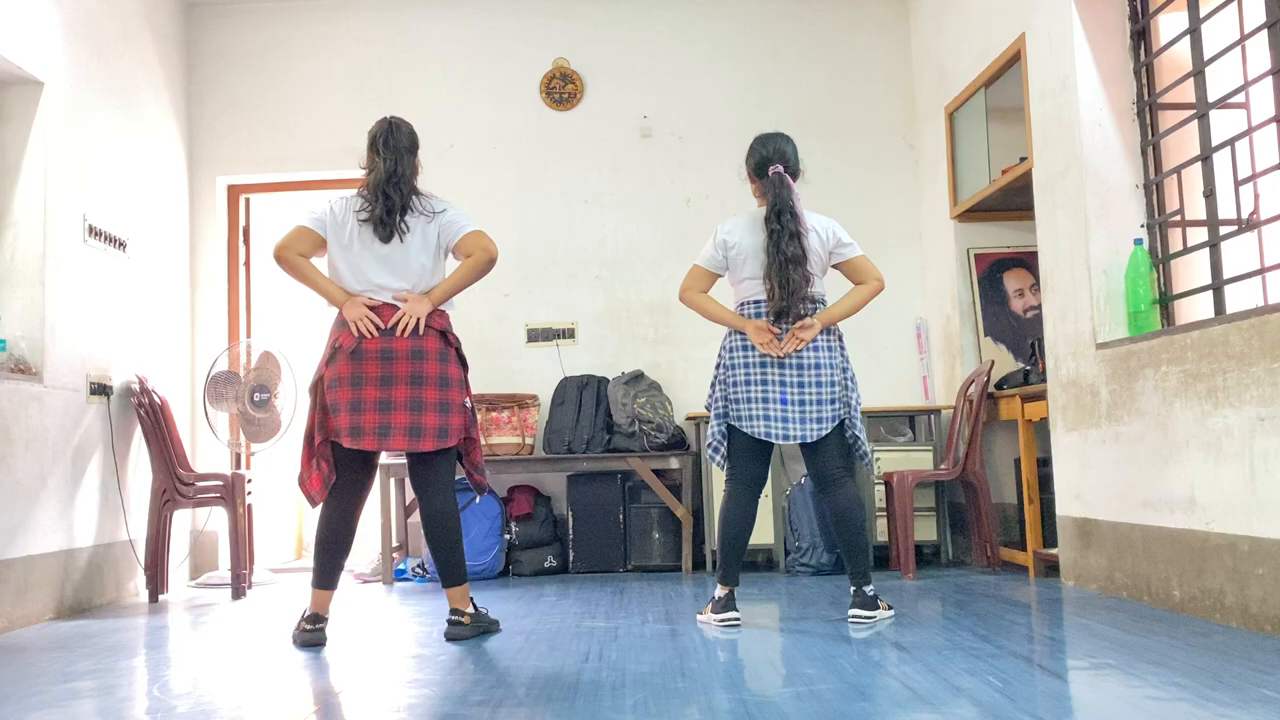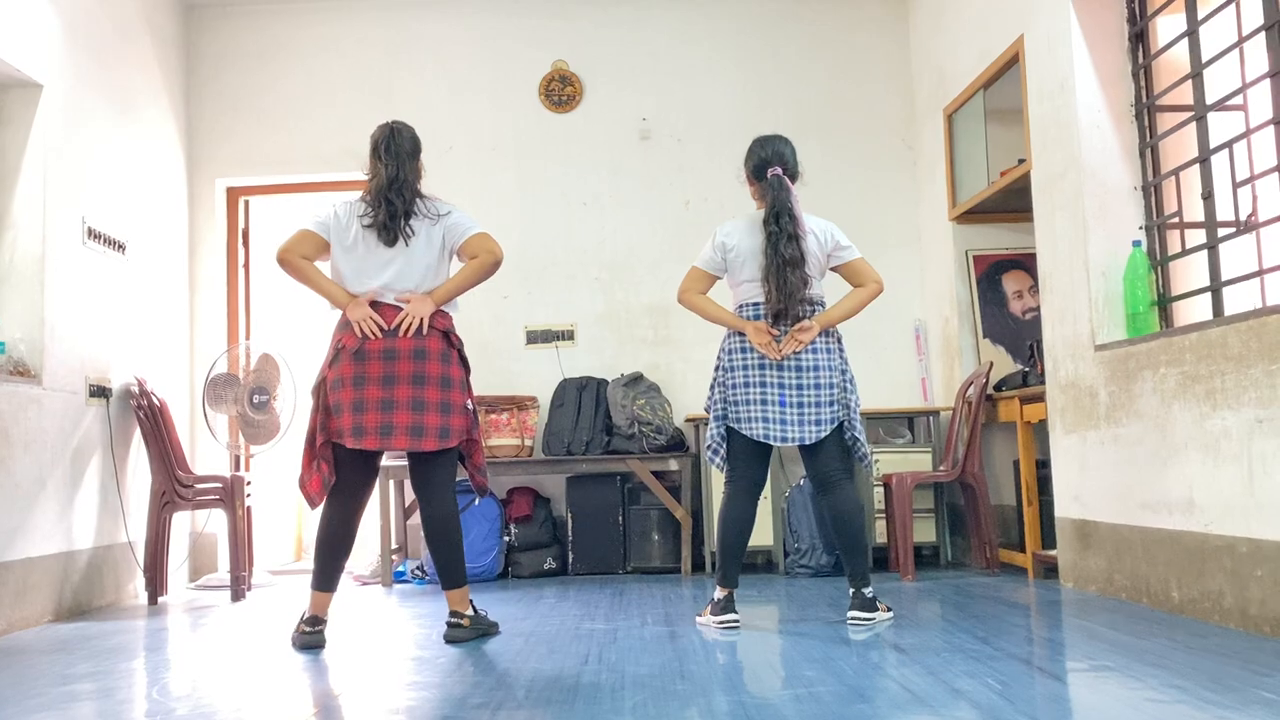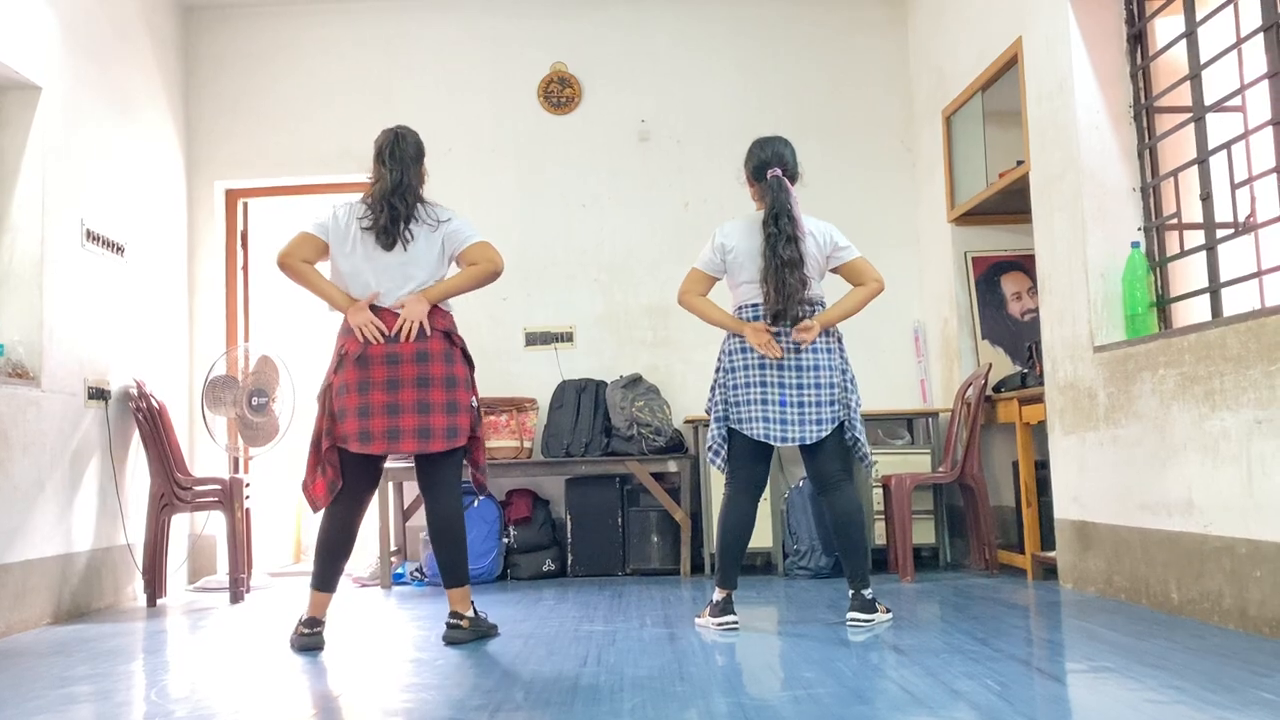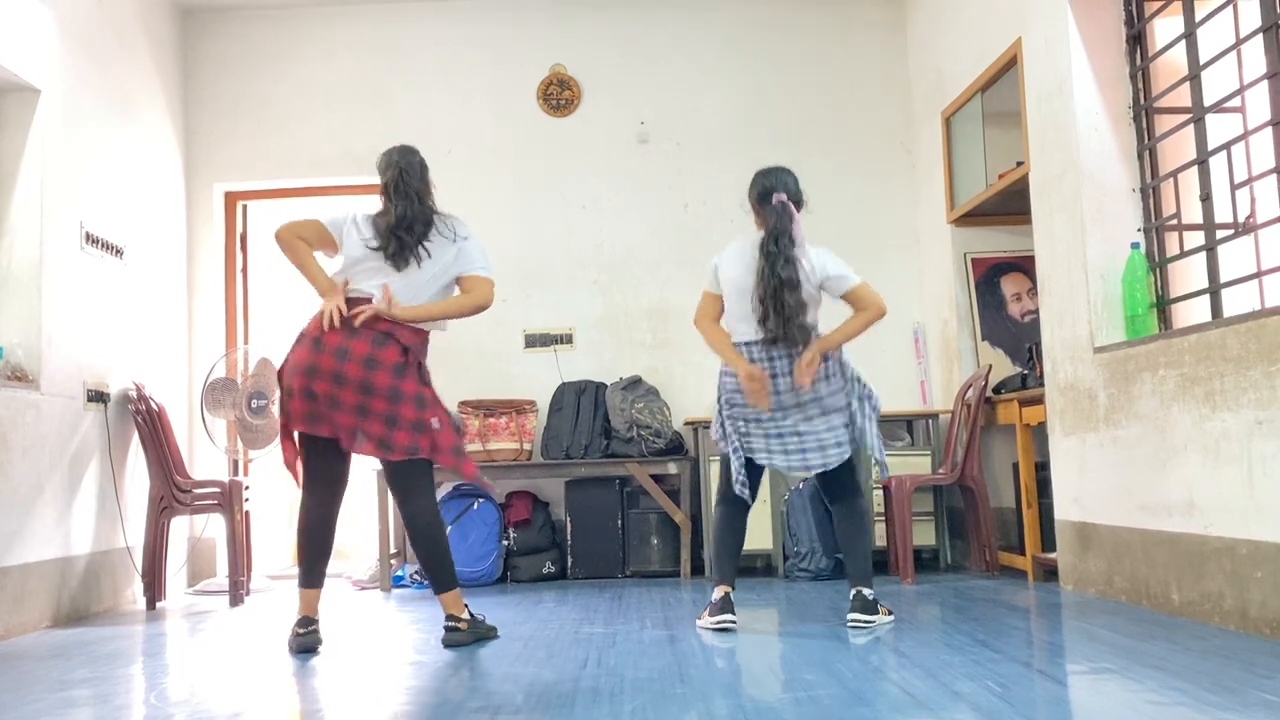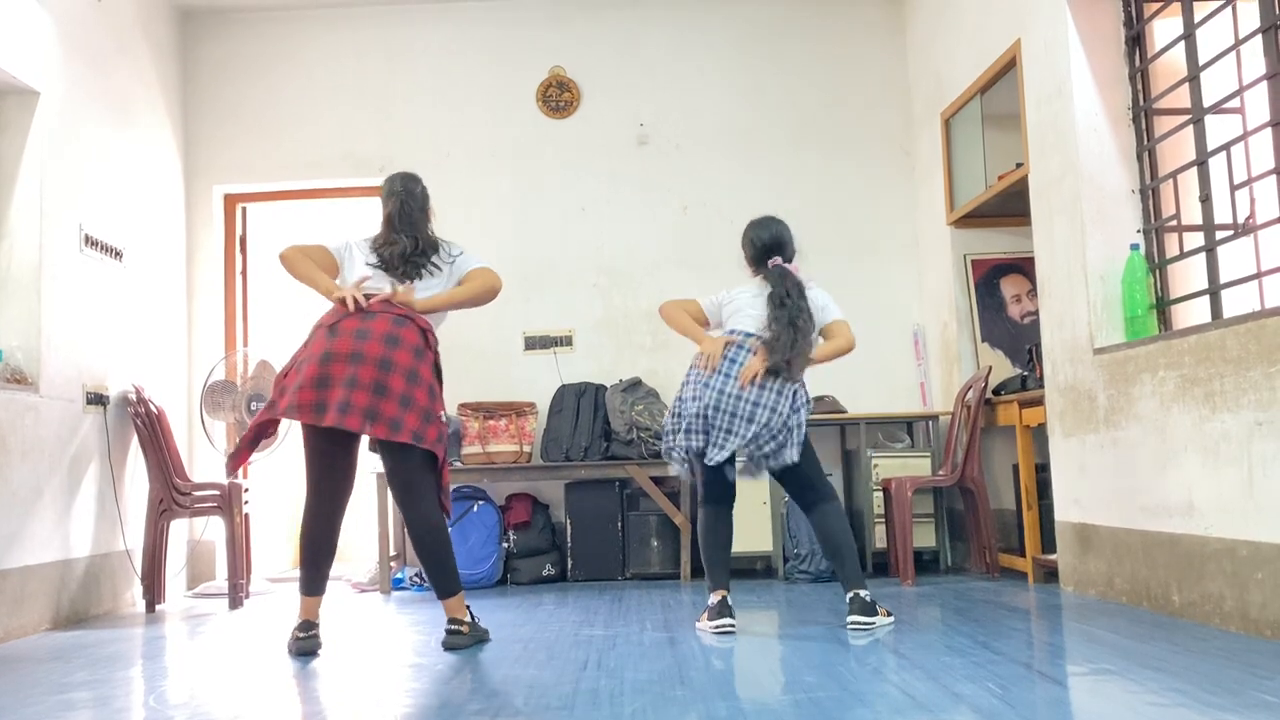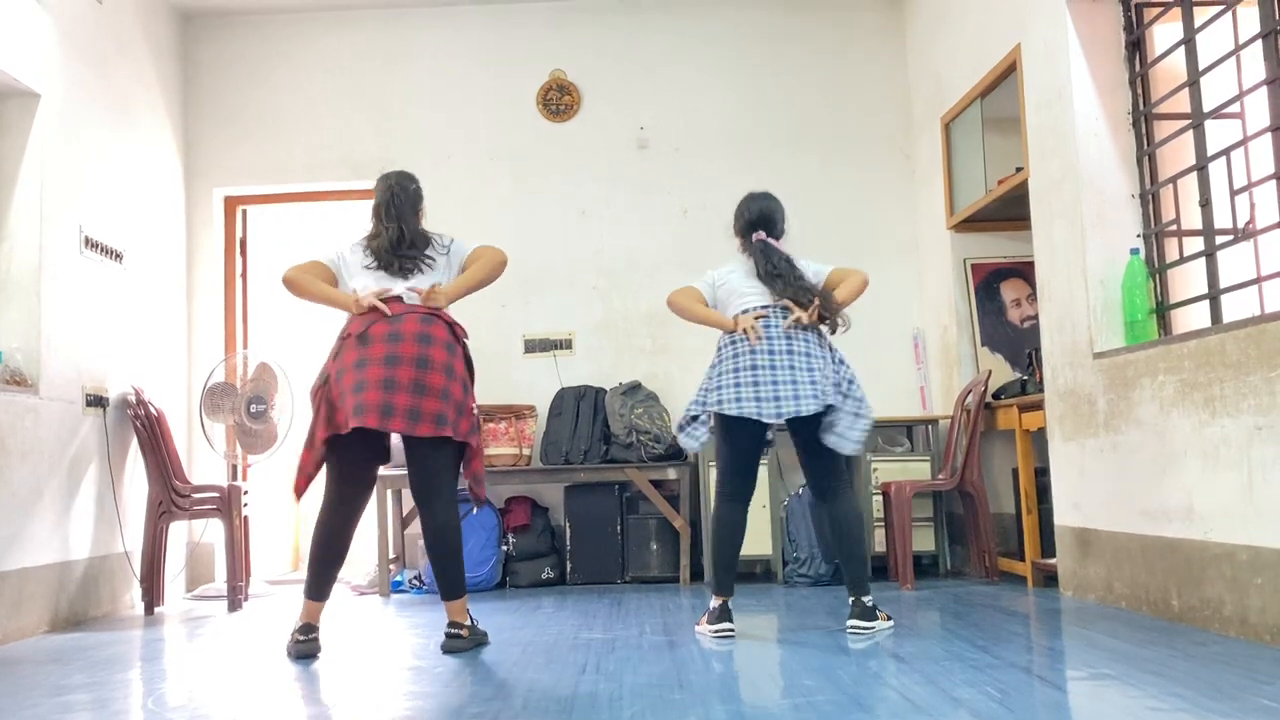
dt=0.3s
person 1, frame 1
left shoulder: (339, 211)
right shoulder: (437, 214)
left elbow: (286, 251)
right elbow: (485, 253)
left wrist: (342, 299)
right wrist: (431, 299)
left hip: (357, 353)
right hip: (423, 352)
left knee: (344, 488)
right knee: (434, 488)
left ankle: (316, 616)
right ankle: (461, 610)
person 1, frame 2
left shoulder: (343, 216)
right shoulder: (442, 216)
left elbow: (289, 255)
right elbow: (490, 255)
left wrist: (345, 300)
right wrist: (435, 298)
left hip: (360, 356)
right hip: (426, 355)
left knee: (346, 490)
right knee: (436, 490)
left ankle: (314, 618)
right ankle: (460, 611)
person 1, frame 3
left shoulder: (344, 217)
right shoulder: (443, 221)
left elbow: (289, 258)
right elbow: (491, 264)
left wrist: (346, 303)
right wrist: (427, 296)
left hip: (363, 358)
right hip: (429, 357)
left knee: (348, 492)
right knee: (441, 491)
left ankle: (312, 619)
right ankle: (461, 614)
person 1, frame 4
left shoulder: (358, 225)
right shoulder: (455, 236)
left elbow: (288, 233)
right elbow: (481, 296)
left wrist: (328, 290)
right wrist: (403, 312)
left hip: (326, 351)
right hip: (391, 362)
left knee: (321, 490)
right knee: (415, 496)
left ankle: (306, 620)
right ankle: (457, 616)
person 1, frame 5
left shoulder: (356, 250)
right shoulder: (449, 258)
left elbow: (291, 255)
right elbow: (490, 283)
left wrist: (334, 290)
right wrist: (422, 303)
left hip: (335, 347)
right hip: (401, 352)
left knee: (325, 496)
right knee: (418, 496)
left ankle: (306, 624)
right ankle: (458, 618)
person 1, frame 6
left shoulder: (350, 255)
right shoulder: (444, 249)
left elbow: (293, 276)
right elbow: (495, 258)
left wrist: (350, 301)
right wrist: (446, 296)
left hip: (364, 353)
right hip: (430, 349)
left knee: (343, 498)
right knee: (436, 496)
left ankle: (307, 626)
right ankle: (458, 622)
person 2, frame 1
left shoulder: (732, 232)
right shoulder: (823, 228)
left elbow: (690, 292)
right elbow: (873, 281)
left wrist: (745, 326)
right wrist: (819, 322)
left hip: (750, 361)
right hip: (815, 358)
left knee: (743, 482)
right knee: (836, 478)
left ankle: (724, 596)
right ankle: (863, 593)
person 2, frame 2
left shoulder: (730, 234)
right shoulder: (821, 231)
left elbow: (688, 293)
right elbow: (871, 283)
left wrist: (745, 327)
right wrist: (817, 324)
left hip: (748, 364)
right hip: (815, 362)
left knee: (743, 484)
right knee: (835, 480)
left ankle: (724, 597)
right ankle: (862, 594)
person 2, frame 3
left shoulder: (729, 234)
right shoulder: (819, 232)
left elbow: (689, 295)
right elbow: (872, 283)
left wrist: (744, 329)
right wrist: (821, 323)
left hip: (750, 364)
right hip: (813, 360)
left knee: (742, 487)
right knee: (836, 483)
left ankle: (722, 600)
right ankle: (862, 597)
person 2, frame 4
left shoulder: (730, 257)
right shoulder: (815, 260)
left elbow: (706, 321)
right elbow: (875, 307)
left wrist: (739, 365)
right wrist: (820, 348)
left hip: (748, 392)
right hip: (811, 388)
left knee: (732, 497)
right knee: (846, 493)
left ankle: (721, 598)
right ankle: (863, 596)
person 2, frame 5
left shoulder: (732, 296)
right shoulder: (812, 296)
left elbow: (669, 309)
right elbow: (844, 340)
left wrist: (705, 338)
right wrist: (784, 358)
left hip: (714, 388)
right hip: (771, 397)
left knee: (715, 501)
right knee: (819, 498)
left ankle: (719, 603)
right ankle: (859, 599)
person 2, frame 6
left shoulder: (721, 276)
right shoulder: (800, 269)
left elbow: (677, 300)
right elbow: (857, 278)
left wrist: (729, 322)
right wrist: (822, 309)
left hip: (743, 365)
right hip: (807, 360)
left knee: (733, 494)
right knee: (834, 488)
left ankle: (720, 607)
right ankle: (862, 603)
